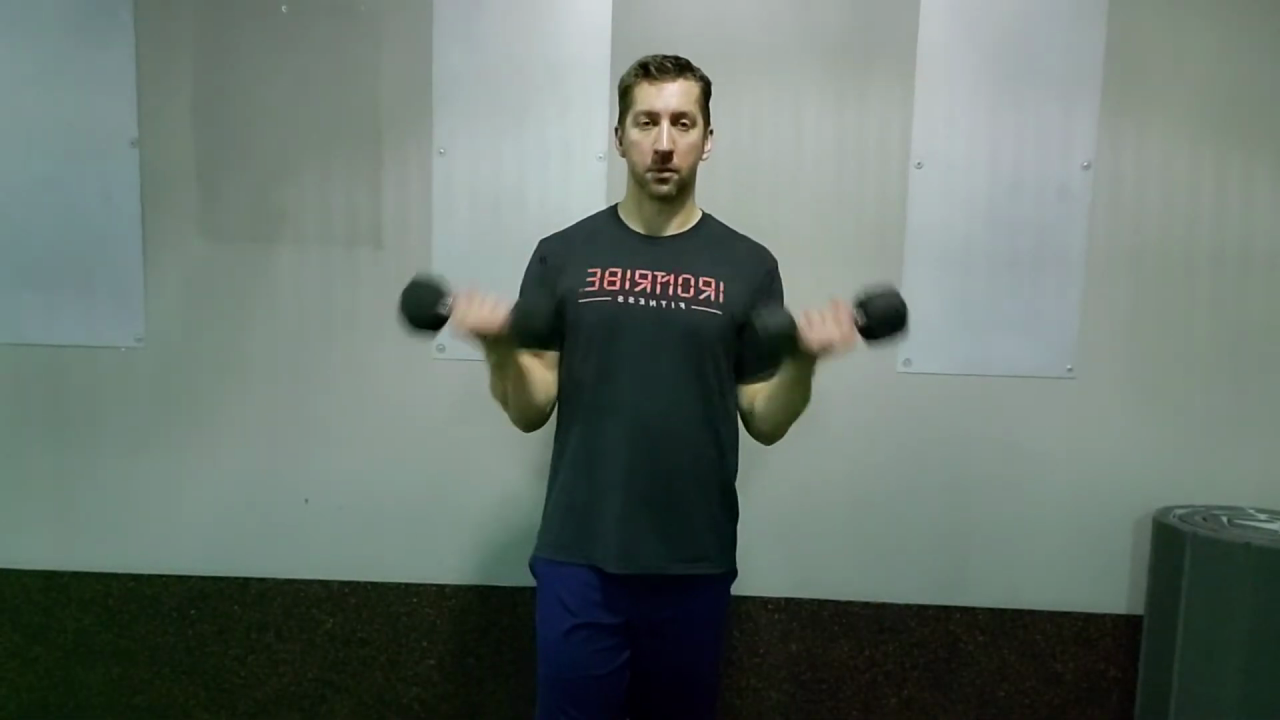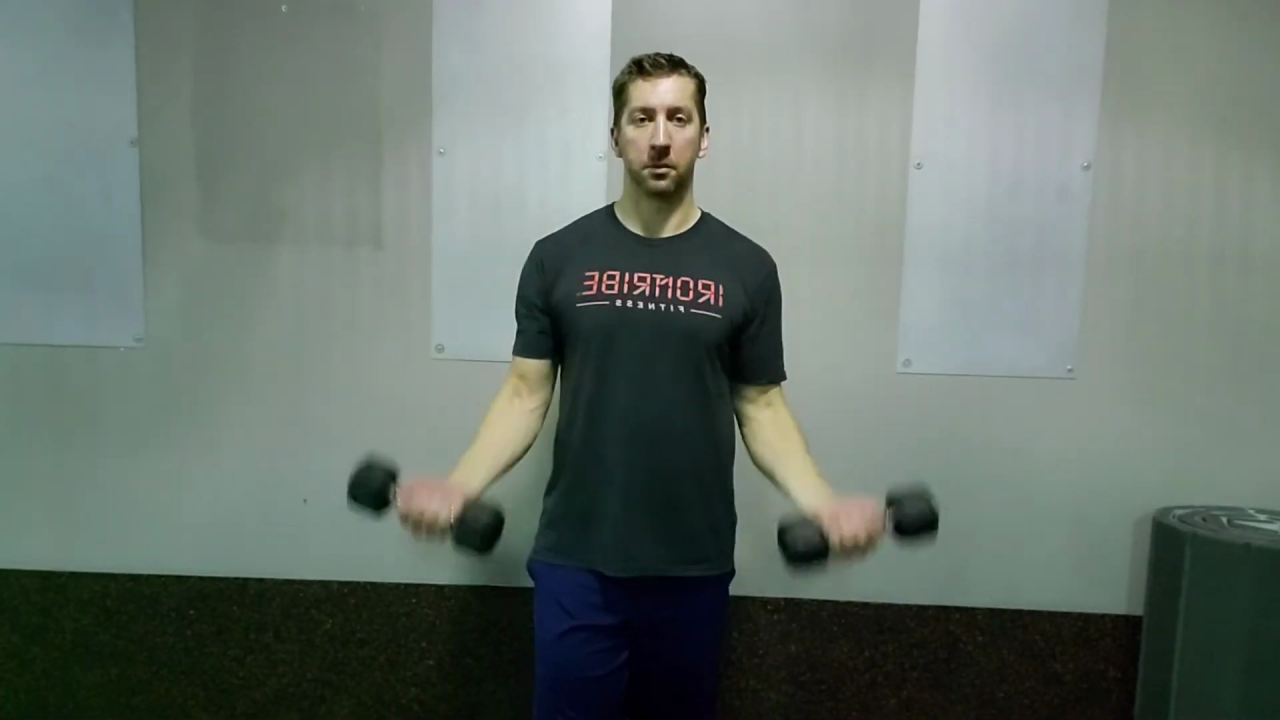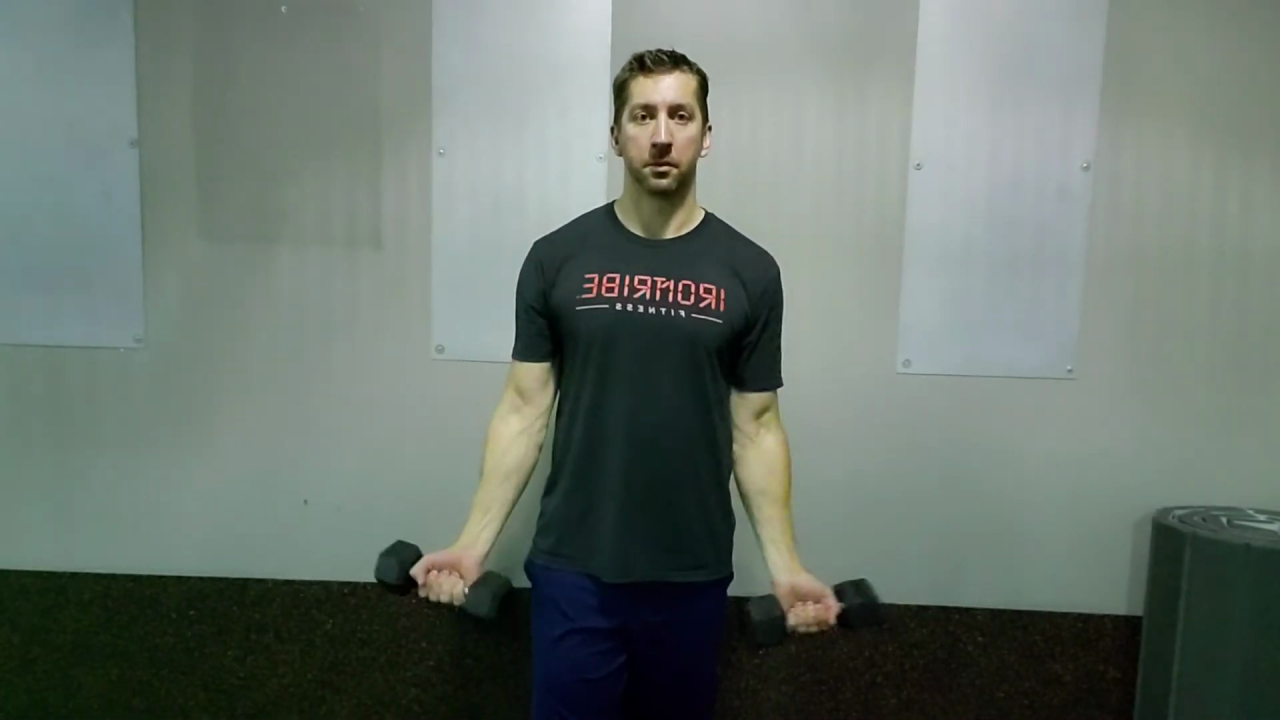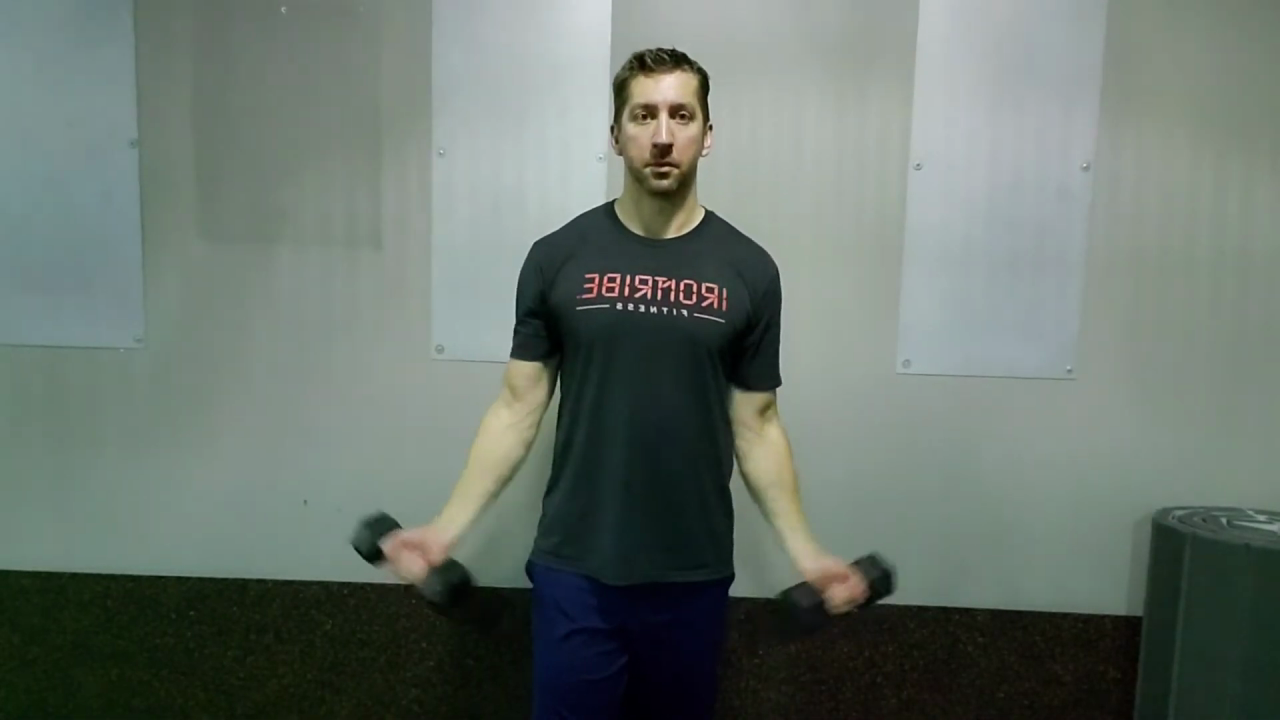
dt=0.3s
person 1, frame 1
left shoulder: (747, 264)
right shoulder: (563, 254)
left elbow: (765, 423)
right elbow: (530, 409)
left wrist: (803, 361)
right wrist: (499, 348)
left hip: (695, 560)
right hip: (580, 554)
person 1, frame 2
left shoulder: (746, 267)
right shoulder: (558, 257)
left elbow: (760, 407)
right elbow: (525, 394)
left wrist: (821, 504)
right wrist: (459, 485)
left hip: (694, 563)
right hip: (576, 560)
person 1, frame 3
left shoulder: (749, 270)
right shoulder: (556, 258)
left elbow: (755, 424)
right elbow: (524, 408)
left wrist: (783, 563)
right wrist: (474, 543)
left hip: (691, 570)
right hip: (575, 564)
person 1, frame 4
left shoulder: (748, 269)
right shoulder: (557, 257)
left elbow: (756, 423)
right elbow: (518, 405)
left wrist: (804, 550)
right wrist: (447, 526)
left hip: (693, 569)
right hip: (575, 564)
